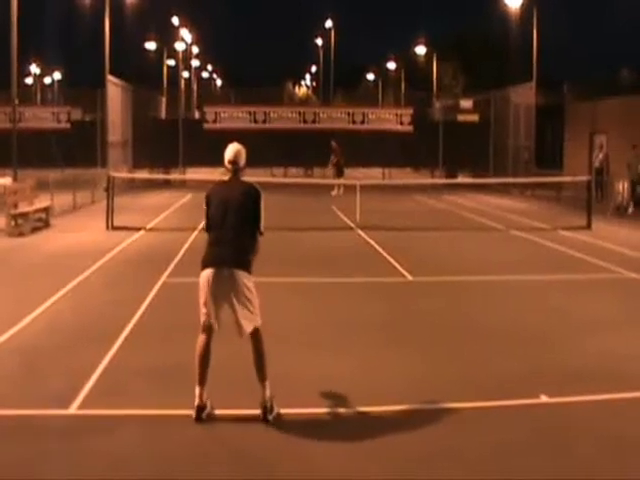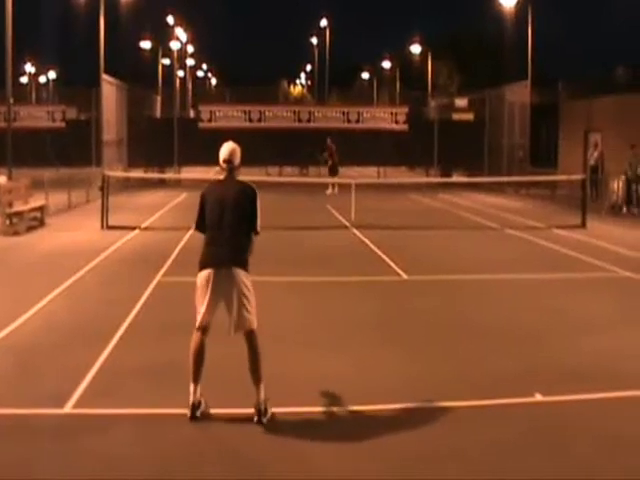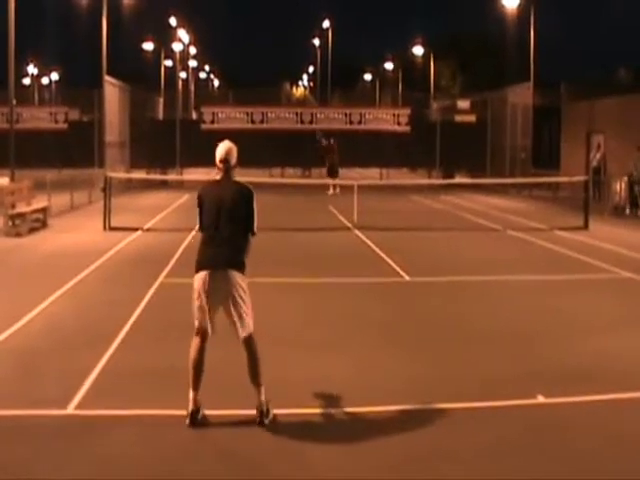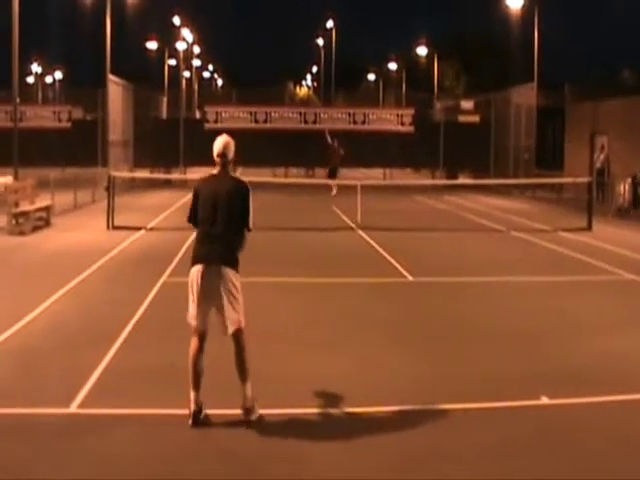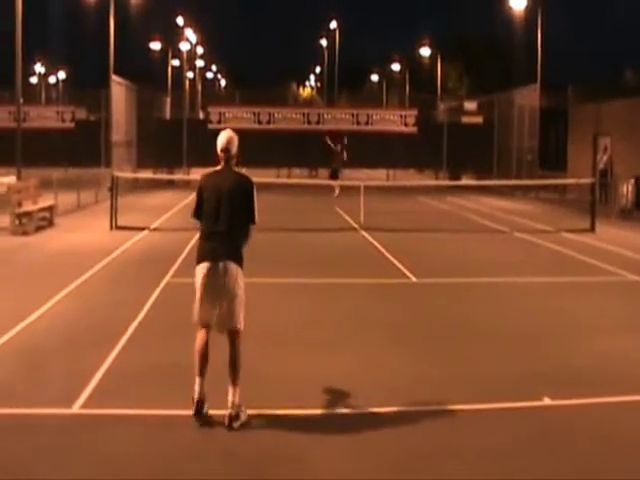
dt=0.2s
person 1, frame 1
left shoulder: (213, 192)
right shoulder: (253, 192)
right elbow: (255, 237)
right wrist: (248, 263)
left hip: (210, 265)
right hip: (238, 267)
left knee: (206, 331)
right knee: (255, 332)
left ankle: (200, 400)
right ankle: (266, 400)
person 1, frame 2
left shoulder: (208, 191)
right shoulder: (248, 192)
left elbow: (202, 229)
right elbow: (251, 236)
left hip: (208, 265)
right hip: (236, 267)
left knee: (201, 330)
right knee: (250, 333)
left ankle: (195, 398)
right ankle: (260, 402)
person 1, frame 3
left shoulder: (204, 191)
right shoulder: (245, 192)
right elbow: (248, 238)
left hip: (205, 267)
right hip: (232, 268)
left knee: (200, 335)
right knee: (248, 338)
left ankle: (194, 404)
right ankle: (262, 404)
person 1, frame 4
left shoulder: (201, 186)
right shoulder: (241, 187)
left elbow: (196, 225)
right elbow: (243, 235)
left hip: (200, 262)
right hip: (226, 264)
left knee: (198, 335)
right knee: (237, 332)
left ankle: (195, 405)
right ankle: (247, 400)
person 1, frame 5
left shoulder: (205, 181)
right shoulder: (244, 183)
left elbow: (201, 220)
right elbow: (247, 229)
left hip: (205, 258)
right hip: (230, 260)
left knee: (204, 328)
right knee: (234, 334)
left ankle: (199, 394)
right ankle: (234, 406)
